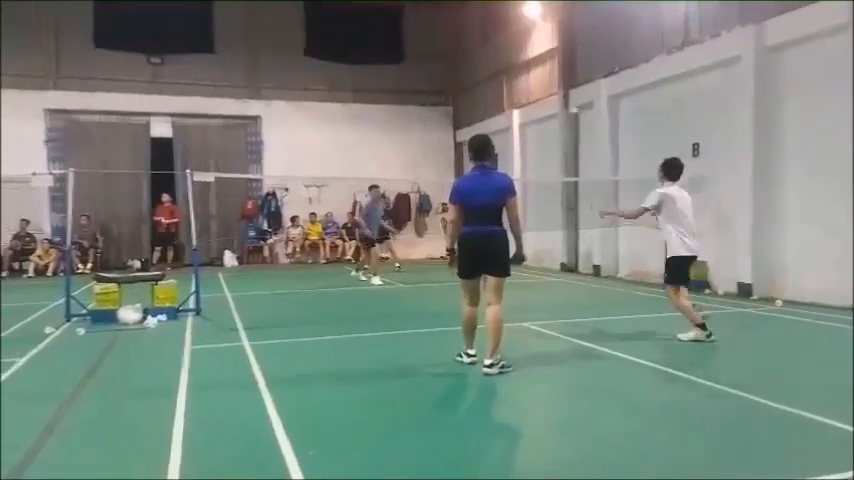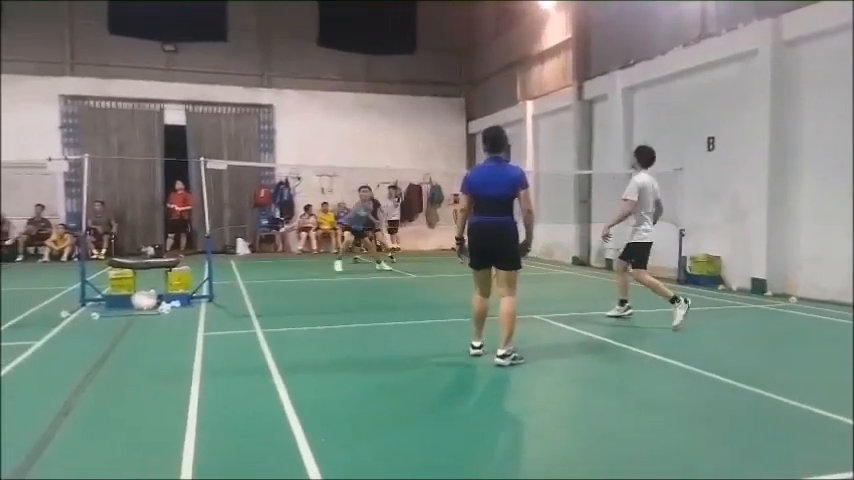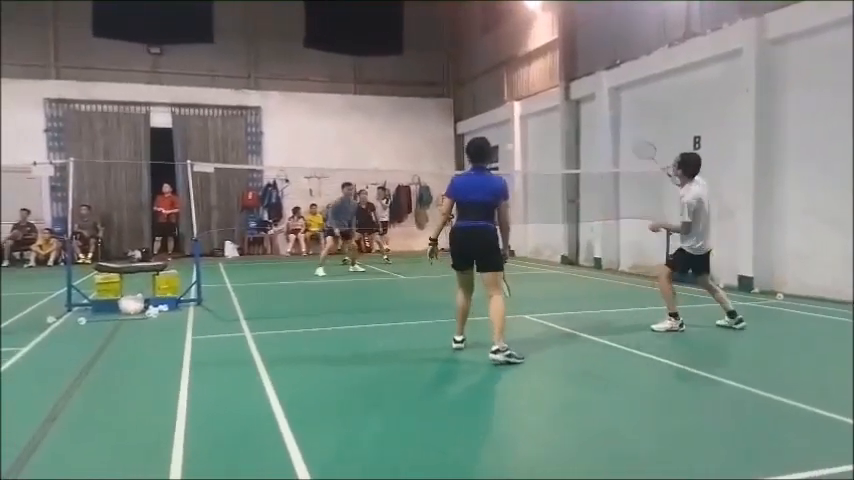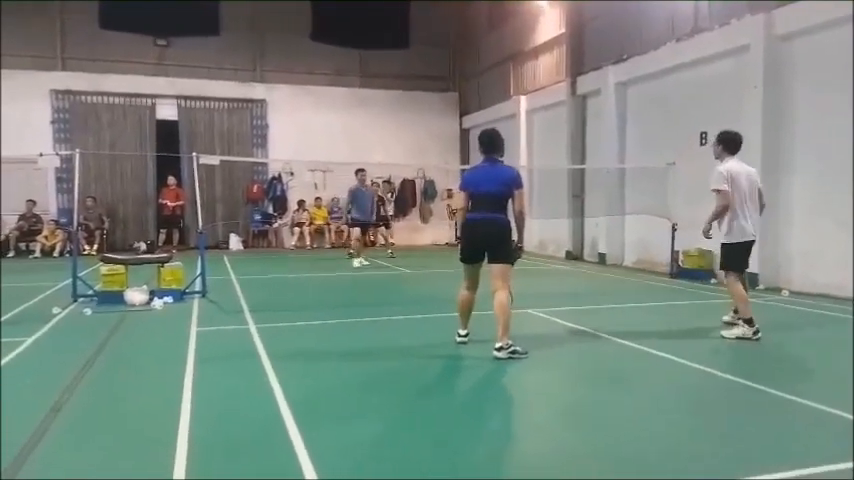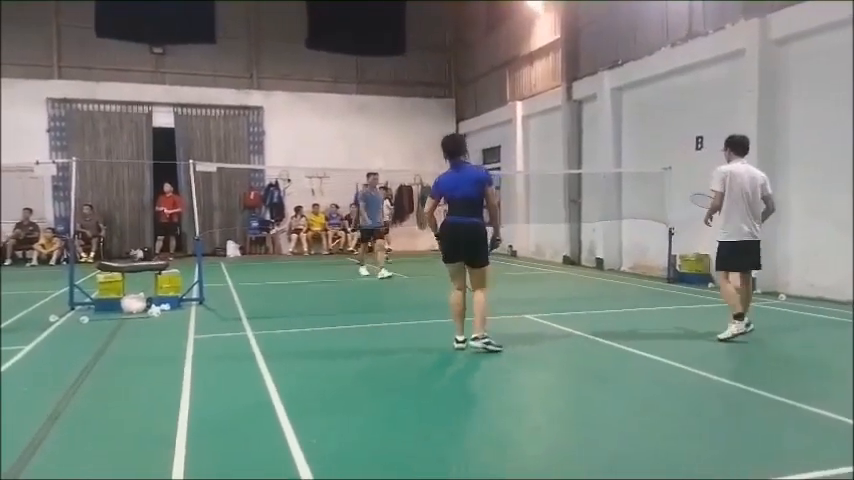
dt=0.7s
person 1, frame 1
left shoulder: (460, 184)
right shoulder: (504, 181)
left elbow: (454, 221)
right elbow: (514, 218)
left wrist: (450, 249)
right wrist: (519, 247)
left hip: (468, 243)
right hip: (495, 242)
left knee: (470, 301)
right knee: (494, 302)
left ankle: (469, 351)
right ankle: (492, 360)
person 1, frame 2
left shoulder: (472, 175)
right shoulder: (516, 174)
left elbow: (464, 209)
right elbow: (527, 210)
left wrist: (459, 238)
right wrist: (528, 238)
left hip: (478, 233)
right hip: (505, 233)
left knee: (481, 292)
right knee: (507, 294)
left ankle: (476, 342)
right ankle: (504, 350)
person 1, frame 3
left shoulder: (457, 181)
right shoulder: (498, 183)
left elbow: (445, 214)
right elbow: (504, 221)
left wrist: (434, 239)
right wrist: (505, 247)
left hip: (460, 237)
right hip: (486, 238)
left knee: (464, 290)
right knee: (495, 293)
left ankle: (459, 337)
right ankle: (499, 346)
person 1, frame 4
left shoulder: (469, 175)
right shoulder: (511, 174)
left elbow: (462, 209)
right elbow: (519, 210)
left wrist: (462, 237)
right wrist: (520, 241)
left hip: (472, 229)
right hip: (498, 230)
left knee: (469, 286)
right knee: (501, 289)
left ankle: (462, 331)
right ankle: (502, 344)
person 1, frame 5
left shoulder: (442, 180)
right shoulder: (481, 173)
left elbow: (428, 211)
right elbow: (493, 206)
left wrist: (438, 234)
right wrist: (496, 233)
left hip: (451, 232)
right hip: (475, 231)
left knee: (458, 287)
right knee: (479, 287)
left ankle: (459, 336)
right ankle: (479, 335)
person 2, frame 1
left shoulder: (661, 193)
right shoulder: (684, 195)
left elbow: (635, 214)
left wrist: (610, 212)
left hip: (678, 250)
right hip: (690, 249)
left knee: (674, 292)
right knee: (680, 288)
left ankle: (701, 329)
right ankle: (698, 322)
person 2, frame 2
left shoulder: (637, 181)
right shoulder: (651, 181)
left elbow: (628, 210)
right elbow: (659, 209)
left wrist: (608, 226)
left hip: (640, 235)
right hip: (638, 235)
left knee: (640, 275)
right knee: (620, 267)
left ankle: (678, 301)
right ankle: (623, 306)
person 2, frame 3
left shoulder: (688, 197)
right shoulder: (699, 182)
left elbow: (684, 229)
left wrist: (660, 225)
right wrist: (678, 180)
left hip: (692, 246)
right hip: (703, 245)
left knee: (664, 275)
right knee: (704, 282)
left ankle: (674, 319)
right ankle: (733, 317)
person 2, frame 4
left shoulder: (722, 170)
right shoulder: (750, 170)
left elbow: (724, 202)
right elbow: (761, 203)
left wrist: (709, 222)
left hip: (733, 233)
right hip: (749, 232)
left knee: (731, 277)
right knee: (738, 274)
left ankle: (749, 326)
right ankle: (738, 313)
person 2, frame 5
left shoulder: (723, 171)
right shoulder: (759, 175)
left elbow: (717, 203)
right elbow: (770, 207)
left wrist: (708, 214)
left hip: (730, 234)
right hip: (752, 235)
left knee: (723, 277)
right knee: (746, 277)
left ankle: (738, 320)
right ankle: (741, 319)
